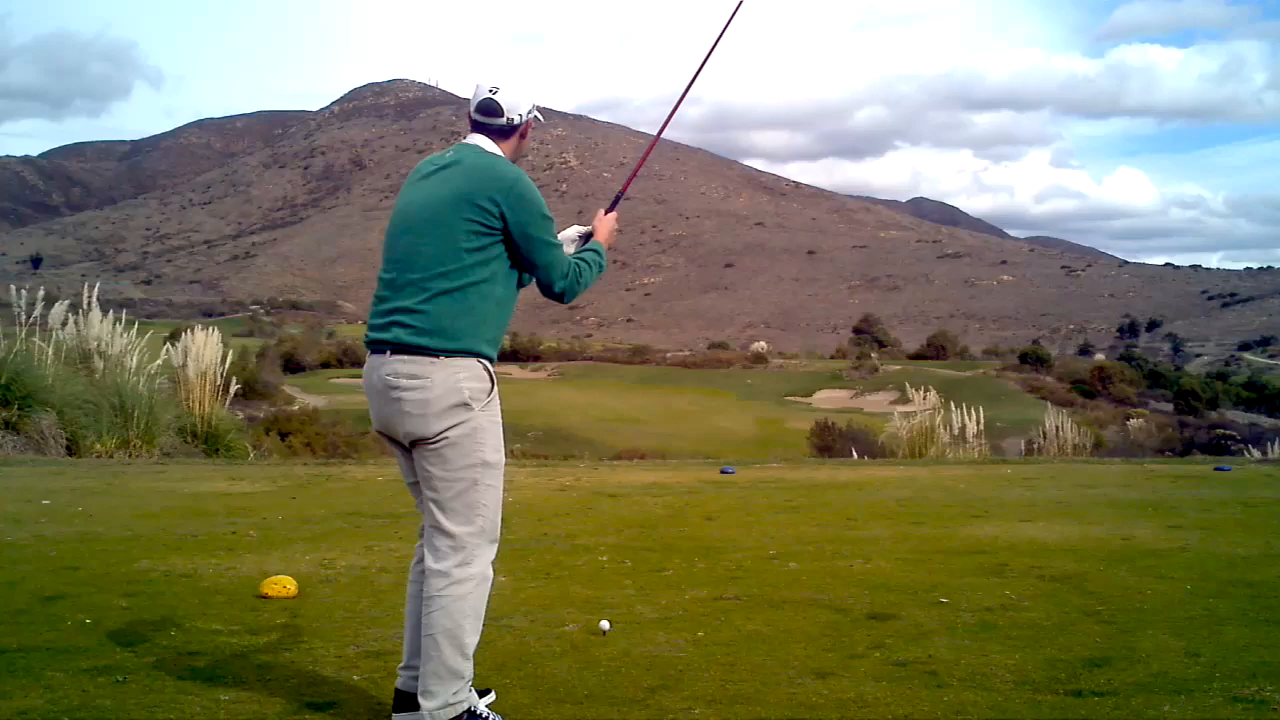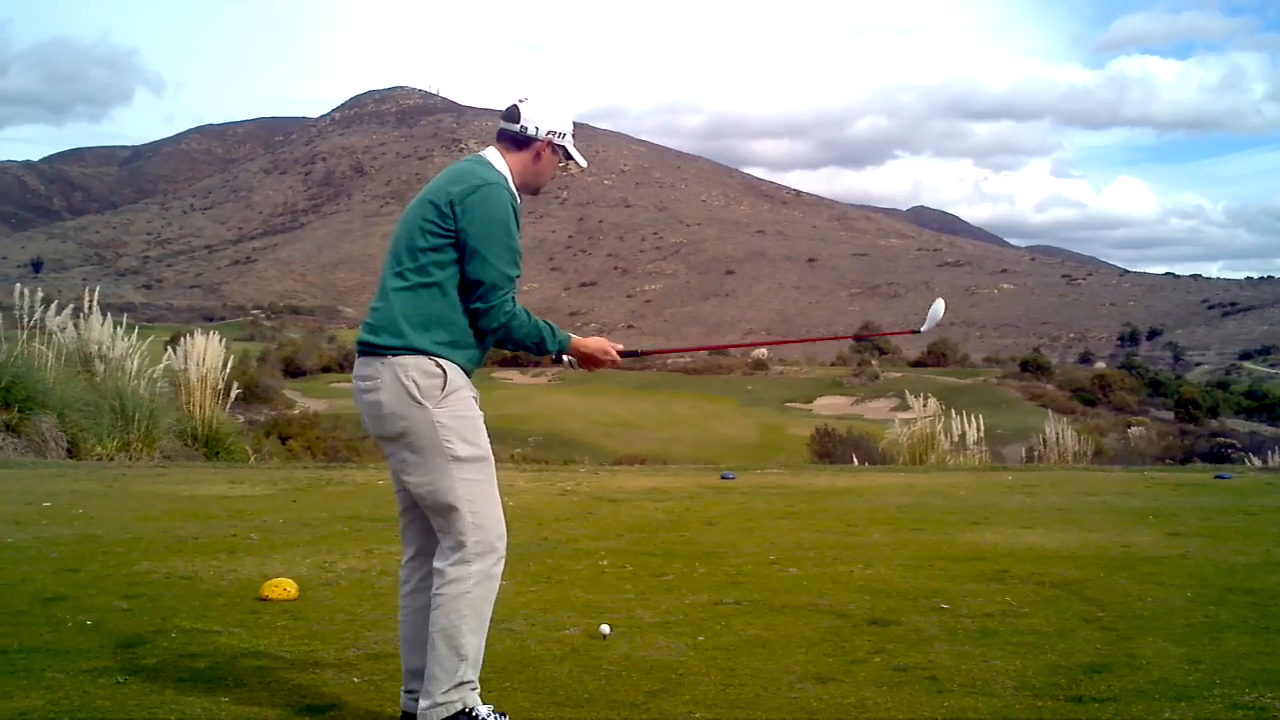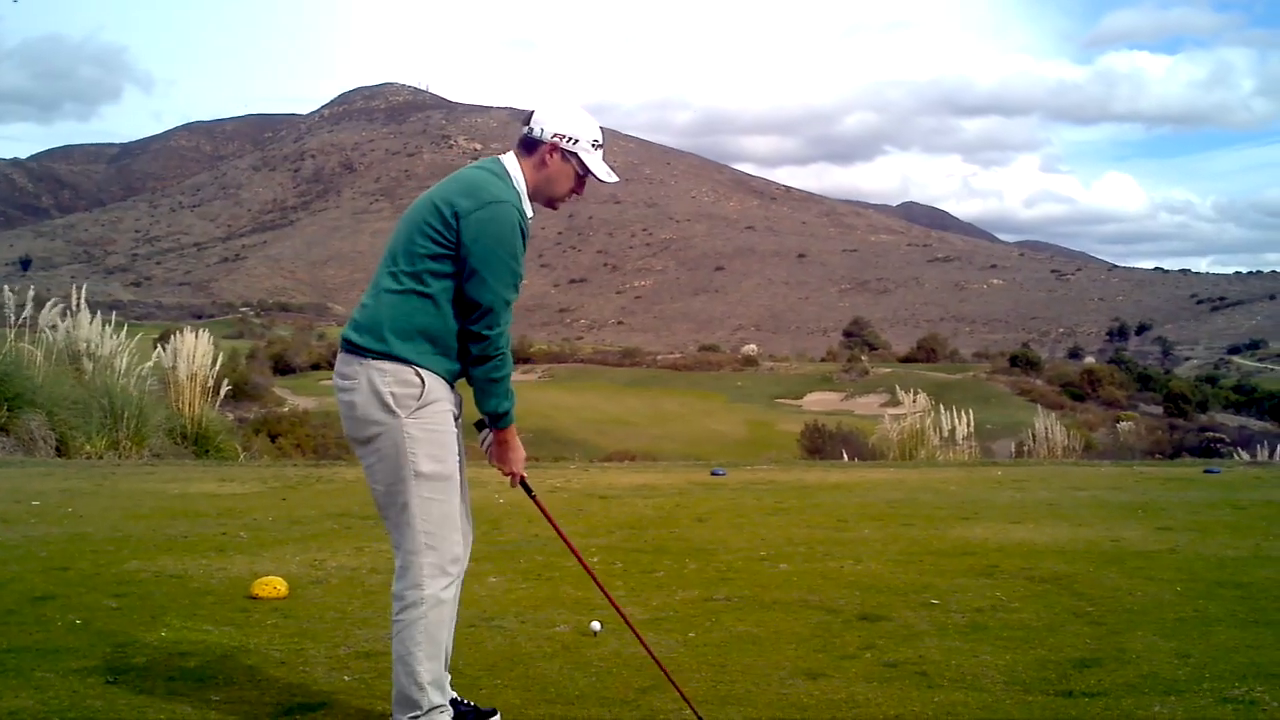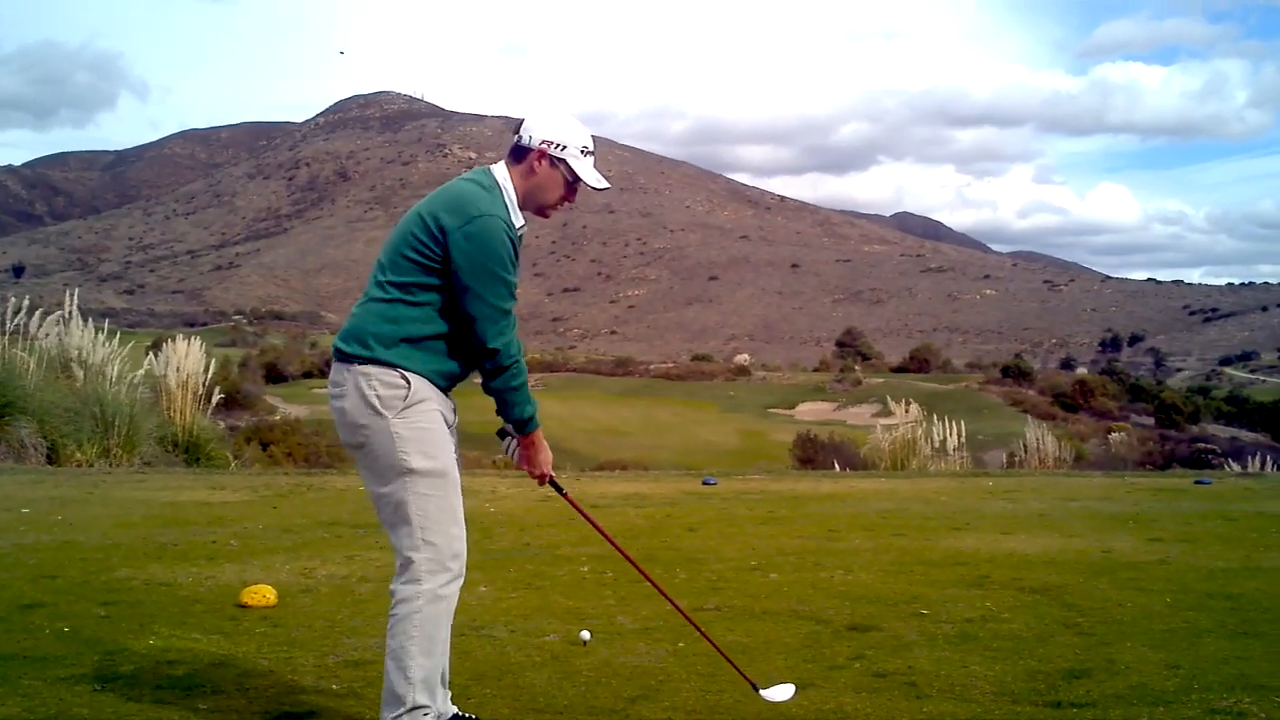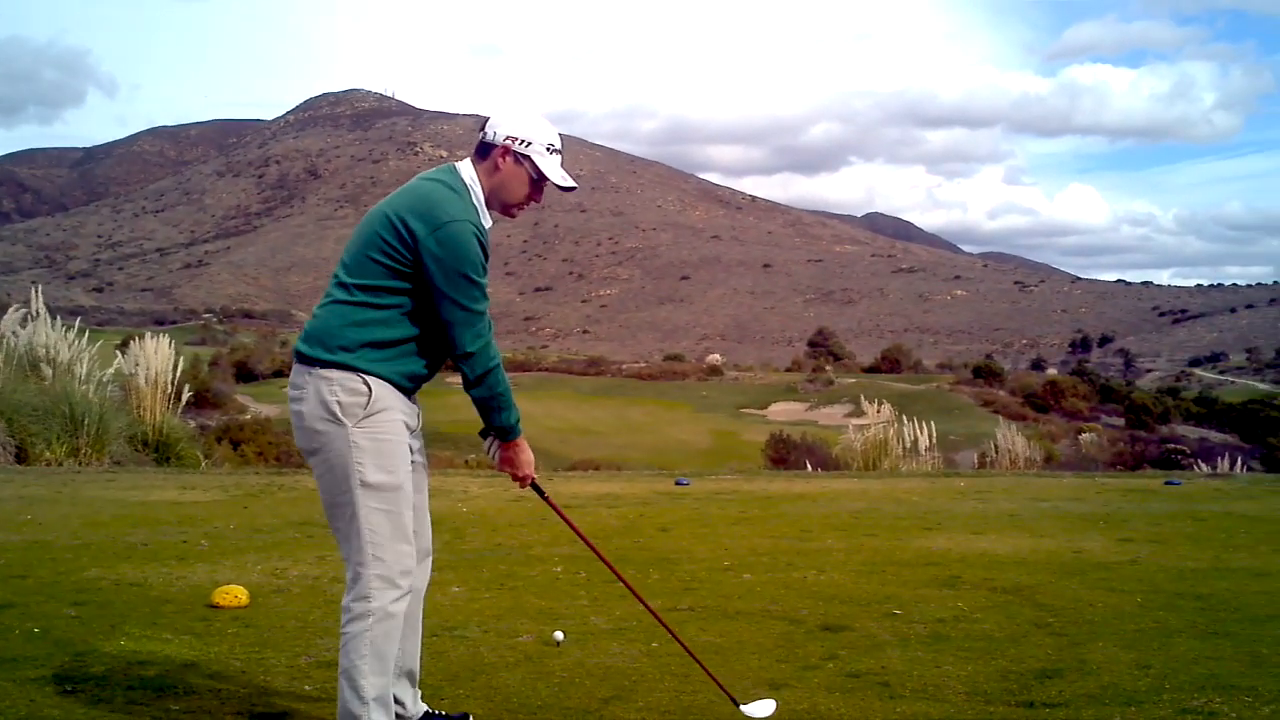
dt=0.4s
person 1, frame 1
left shoulder: (424, 174)
right shoulder: (507, 183)
right elbow: (561, 284)
left wrist: (554, 244)
right wrist: (597, 246)
left hip: (389, 375)
right hip: (447, 380)
left knee: (442, 538)
right knee: (463, 550)
person 1, frame 2
left shoulder: (466, 182)
right shoulder: (487, 192)
right elbow: (494, 312)
left wrist: (553, 345)
right wrist: (571, 345)
left hip: (404, 376)
right hip: (421, 378)
left knee: (433, 549)
right knee: (476, 542)
person 1, frame 3
left shoulder: (482, 185)
right shoulder: (495, 205)
right elbow: (486, 330)
left wrist: (494, 416)
right wrist: (504, 427)
left hip: (406, 380)
right hip: (398, 383)
left knee: (446, 543)
right knee: (431, 560)
person 1, frame 4
left shoulder: (482, 200)
right shoulder: (481, 217)
left elbow: (484, 330)
right elbow: (494, 338)
left wrist: (515, 416)
right wrist: (530, 430)
left hip: (411, 389)
right hip: (388, 388)
left knee: (436, 555)
right knee: (434, 558)
person 1, frame 5
left shoulder: (463, 212)
right shoulder: (445, 216)
left elbow: (474, 330)
right elbow: (472, 343)
left wrist: (497, 421)
right wrist: (511, 433)
left hip: (385, 395)
right hip: (348, 392)
left knee: (409, 559)
right knee: (383, 573)
